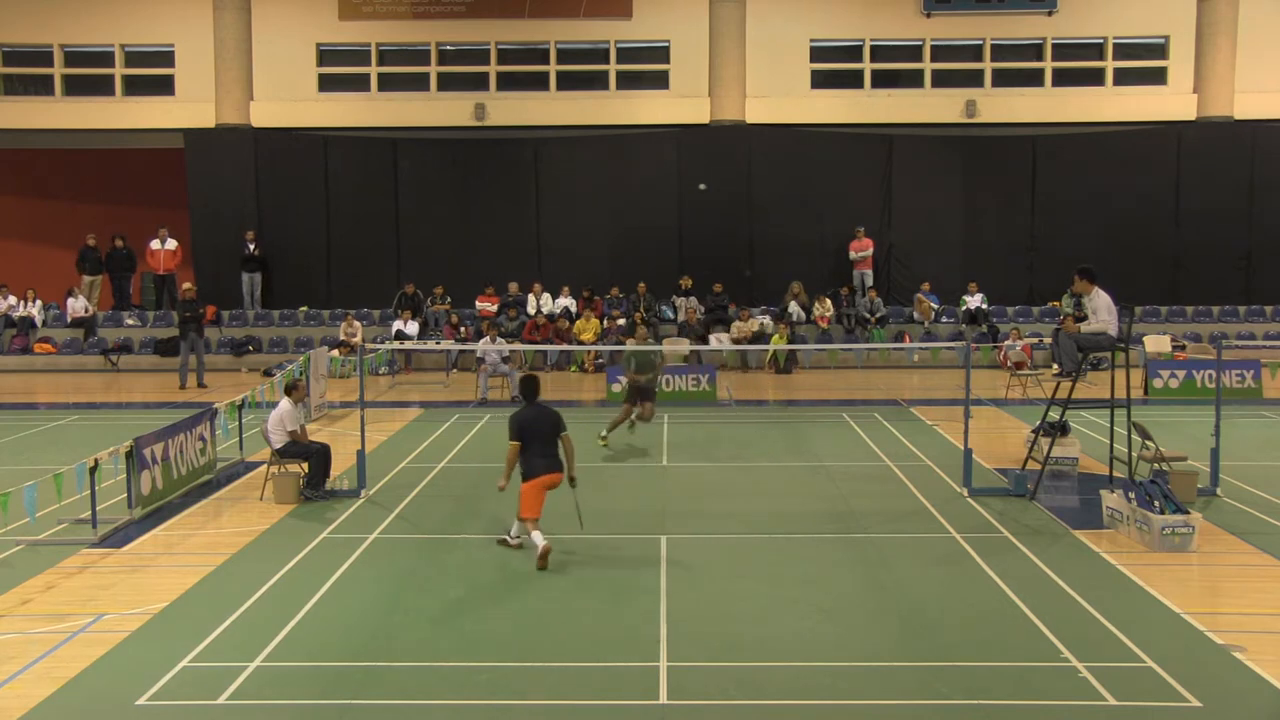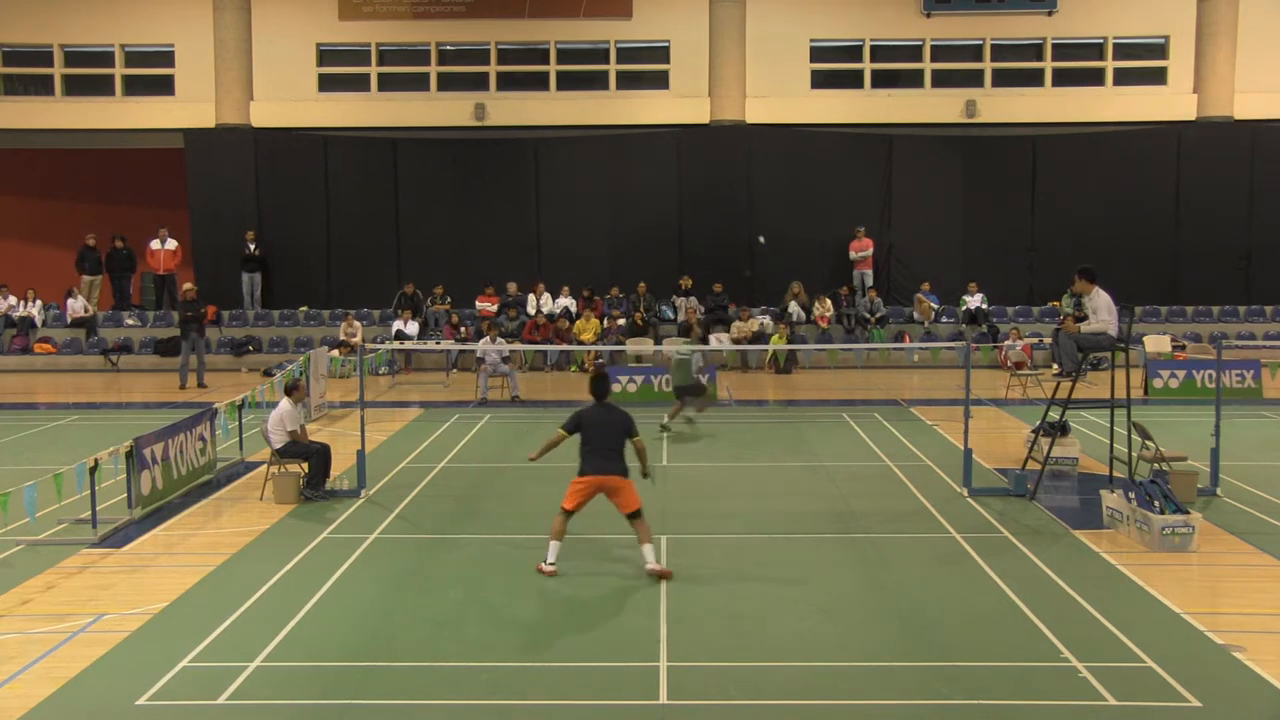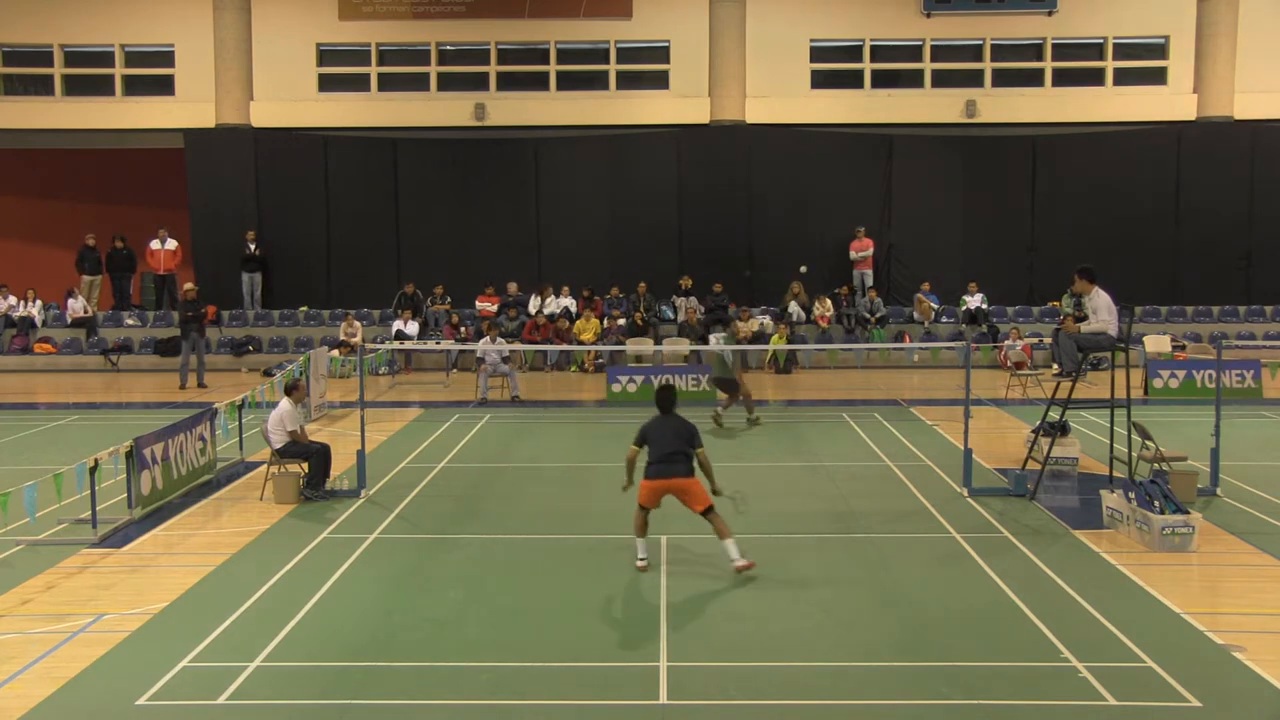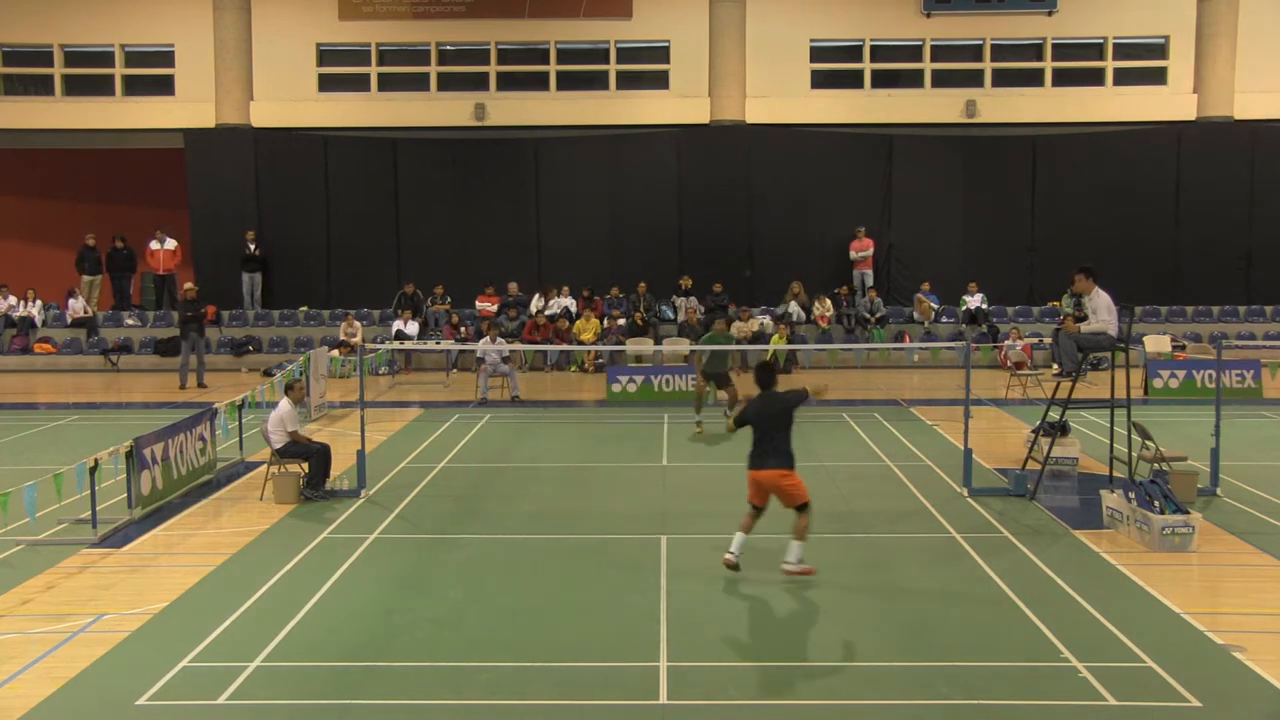
dt=0.4s
person 1, frame 1
left shoulder: (517, 418)
right shoulder: (553, 414)
left elbow: (514, 451)
right elbow: (567, 442)
left wrist: (505, 479)
right wrist: (571, 471)
left hip: (535, 473)
right hip: (557, 471)
left knee: (528, 520)
right knee: (526, 502)
left ankle: (541, 544)
right ankle: (514, 537)
person 1, frame 2
left shoulder: (582, 415)
right shoulder: (624, 416)
left elbow: (558, 438)
right elbow: (640, 446)
left wrist: (538, 454)
right wrist: (645, 467)
left hip: (589, 475)
right hip: (617, 475)
left knee: (563, 515)
right knee: (637, 519)
left ankle: (550, 563)
right ankle: (652, 564)
person 1, frame 3
left shoulder: (648, 427)
right shoulder: (688, 426)
left elbow: (631, 456)
right elbow: (702, 458)
left wrist: (628, 479)
right wrist: (714, 484)
left hip: (654, 478)
right hip: (684, 478)
left knee: (642, 511)
right knee: (713, 516)
left ankle: (641, 558)
right ankle: (738, 560)
person 1, frame 4
left shoulder: (750, 407)
right shoulder: (788, 399)
left elbow: (730, 428)
right elbow: (815, 393)
right wrist: (816, 391)
left hip: (755, 469)
right hip: (780, 471)
left knee: (755, 512)
right knee: (804, 510)
left ankle: (733, 553)
right ankle: (791, 562)
